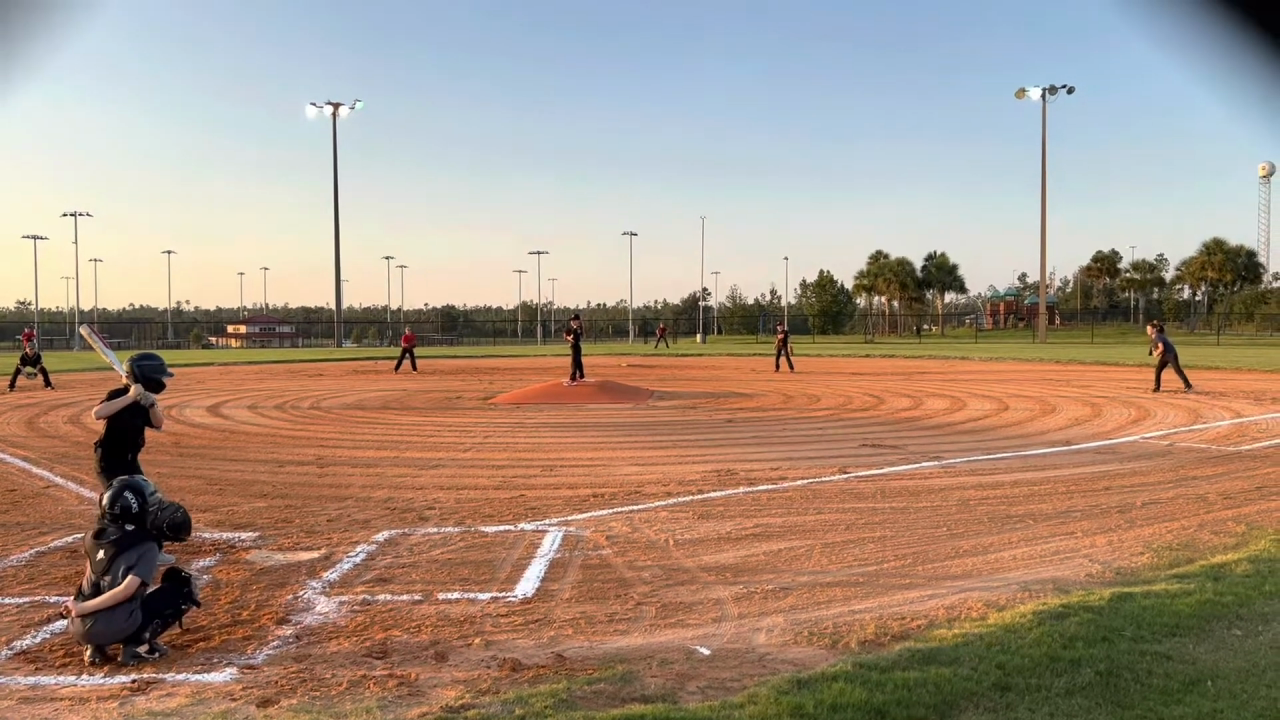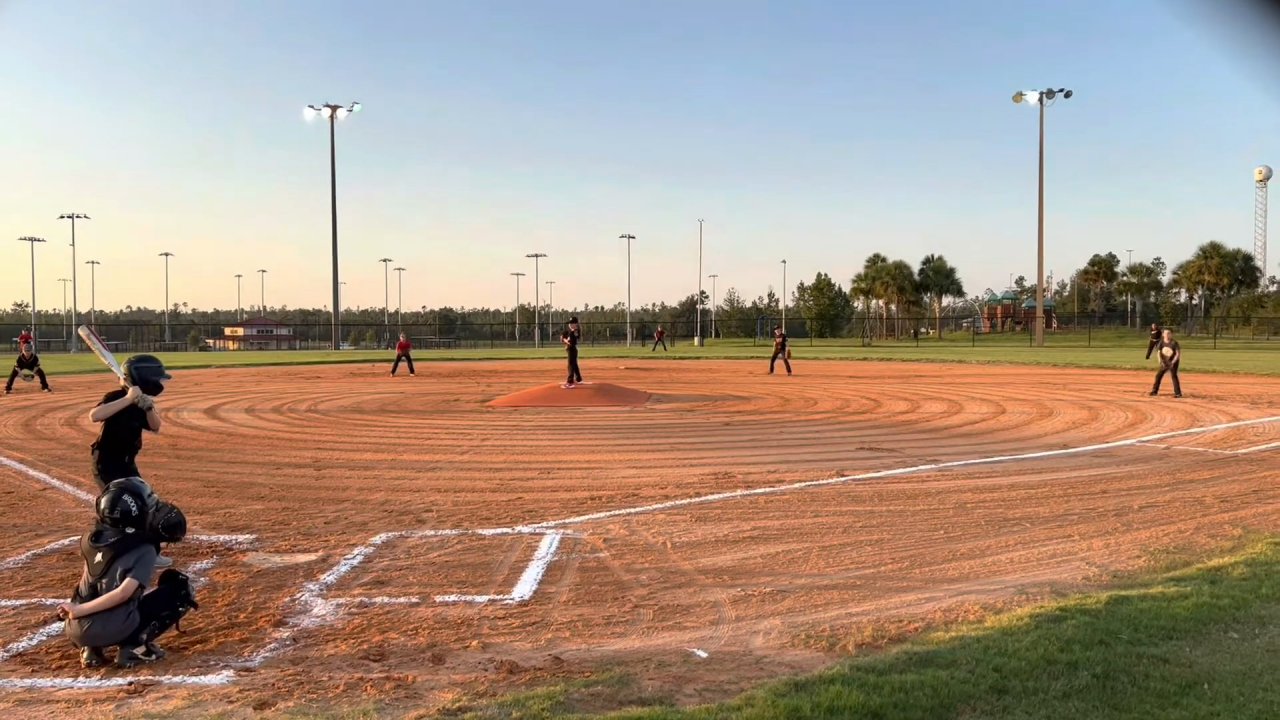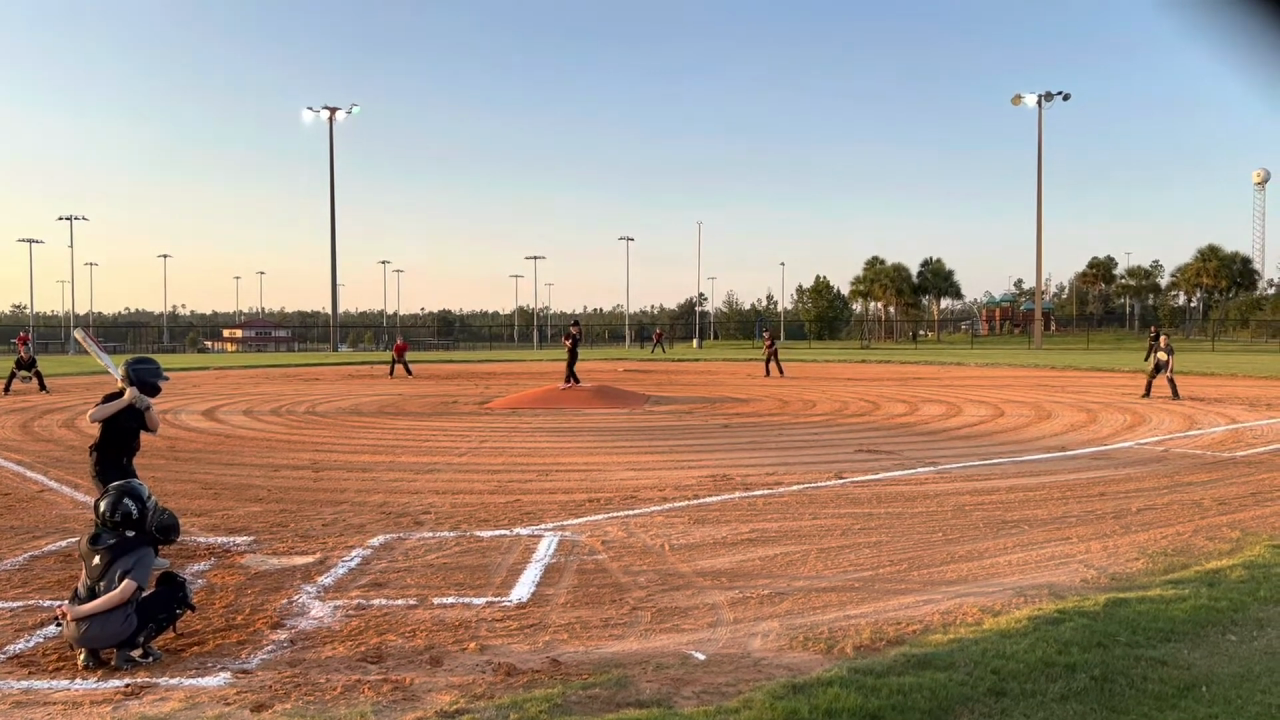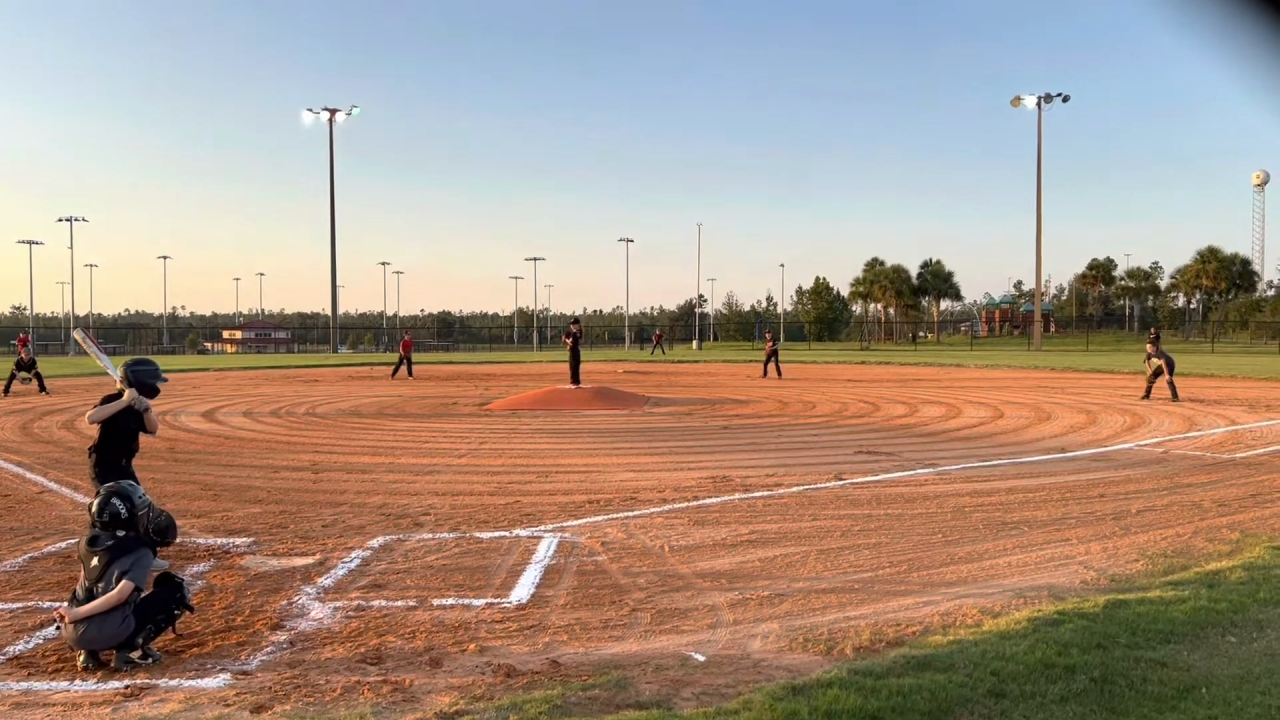
dt=0.5s
person 1, frame 1
left shoulder: (145, 399)
right shoulder: (119, 395)
left elbow: (158, 424)
right elbow: (97, 414)
left wrist: (151, 405)
right wrist: (130, 397)
left hip: (129, 460)
right hip: (110, 461)
left knee: (150, 501)
person 1, frame 2
left shoulder: (141, 402)
right shoulder: (116, 398)
left elbow: (155, 427)
right elbow: (94, 416)
left wrist: (149, 407)
right wrist: (128, 400)
left hip: (126, 462)
right hip: (106, 462)
person 1, frame 3
left shoulder: (139, 403)
right shoulder: (113, 399)
left elbow: (153, 427)
right elbow: (92, 417)
left wrist: (147, 407)
right wrist: (125, 400)
left hip: (125, 464)
right hip: (105, 464)
person 1, frame 4
left shoulder: (139, 404)
right shoulder: (111, 401)
left elbow: (152, 429)
right elbow: (91, 418)
left wrist: (145, 409)
right wrist: (124, 402)
left hip: (123, 465)
right hip: (104, 466)
person 2, frame 1
left shoulder: (94, 536)
right shoulder: (146, 547)
right elbow: (126, 591)
right wrist: (81, 608)
left hip: (80, 628)
right hip: (116, 628)
right knee: (183, 586)
left ankle: (95, 646)
right ankle: (139, 645)
person 2, frame 2
left shoulder: (92, 539)
right shoulder: (144, 549)
right elbow: (123, 594)
right wrist: (78, 610)
left hip: (76, 630)
right hip: (112, 631)
right knee: (181, 589)
left ankle: (91, 648)
right ankle: (135, 647)
person 2, frame 3
left shoulder: (90, 541)
right shoulder: (143, 552)
right elbow: (121, 595)
right wrist: (77, 612)
left hip: (73, 632)
right hip: (109, 633)
right knee: (178, 590)
left ankle: (89, 650)
right ankle: (132, 649)
person 2, frame 4
left shoulder: (89, 542)
right shoulder: (141, 553)
right elbow: (118, 596)
right wrist: (75, 614)
left hip: (72, 633)
right hip: (109, 635)
right knee: (176, 592)
left ankle: (88, 652)
right ankle: (132, 651)
